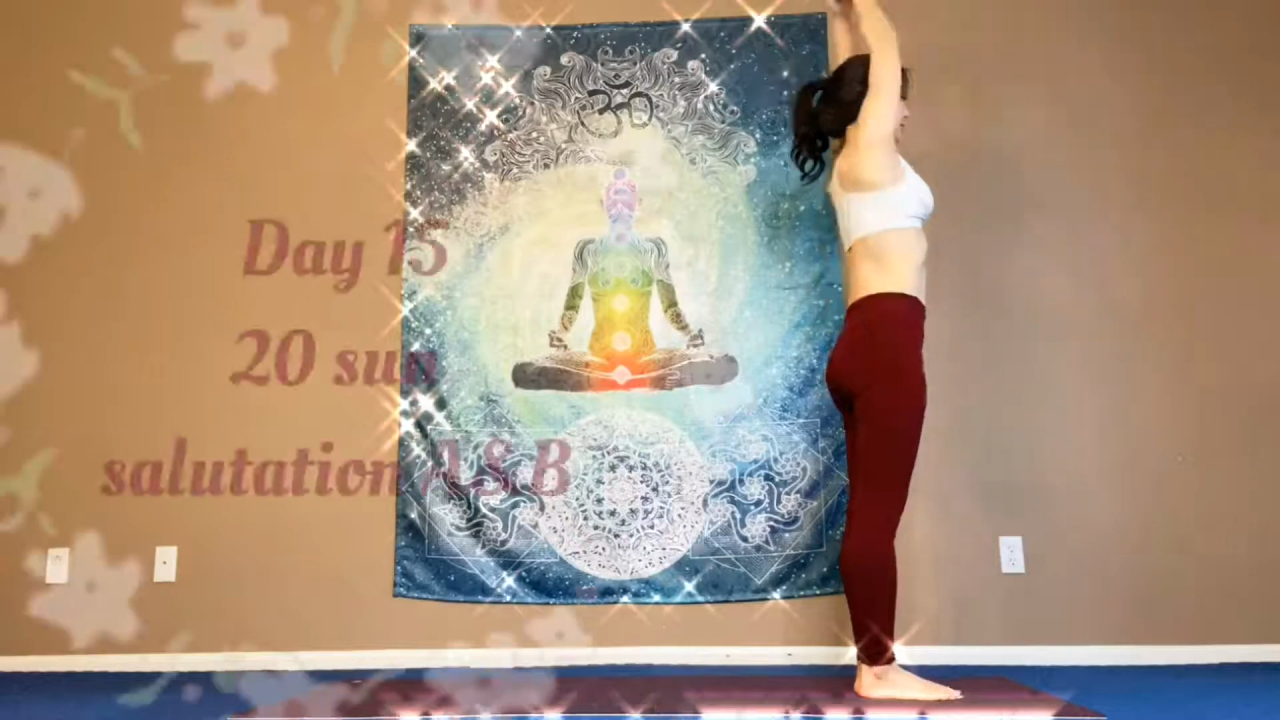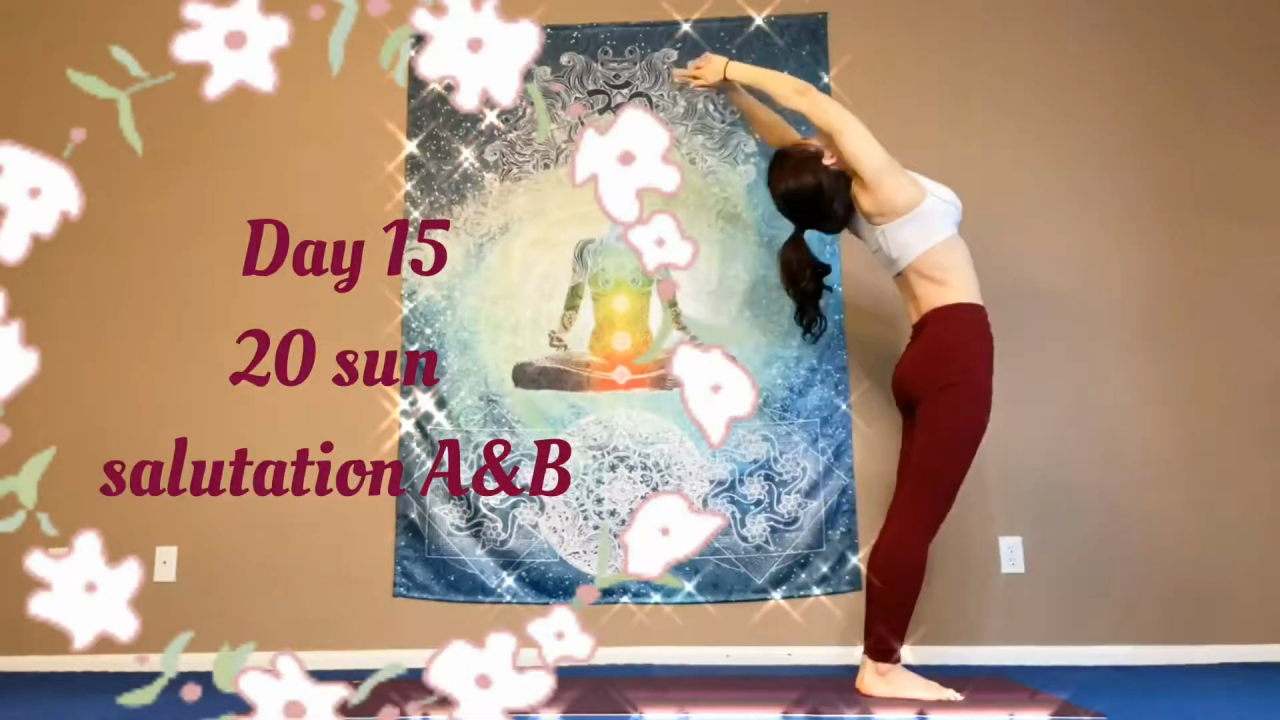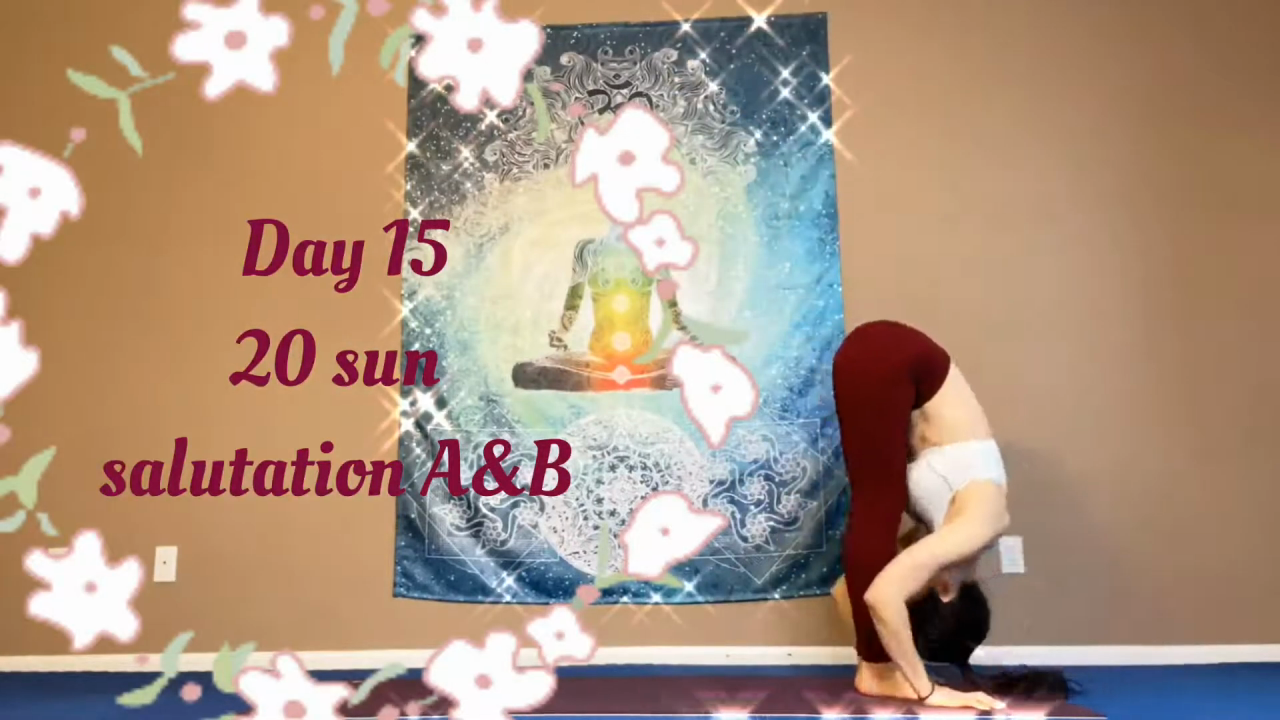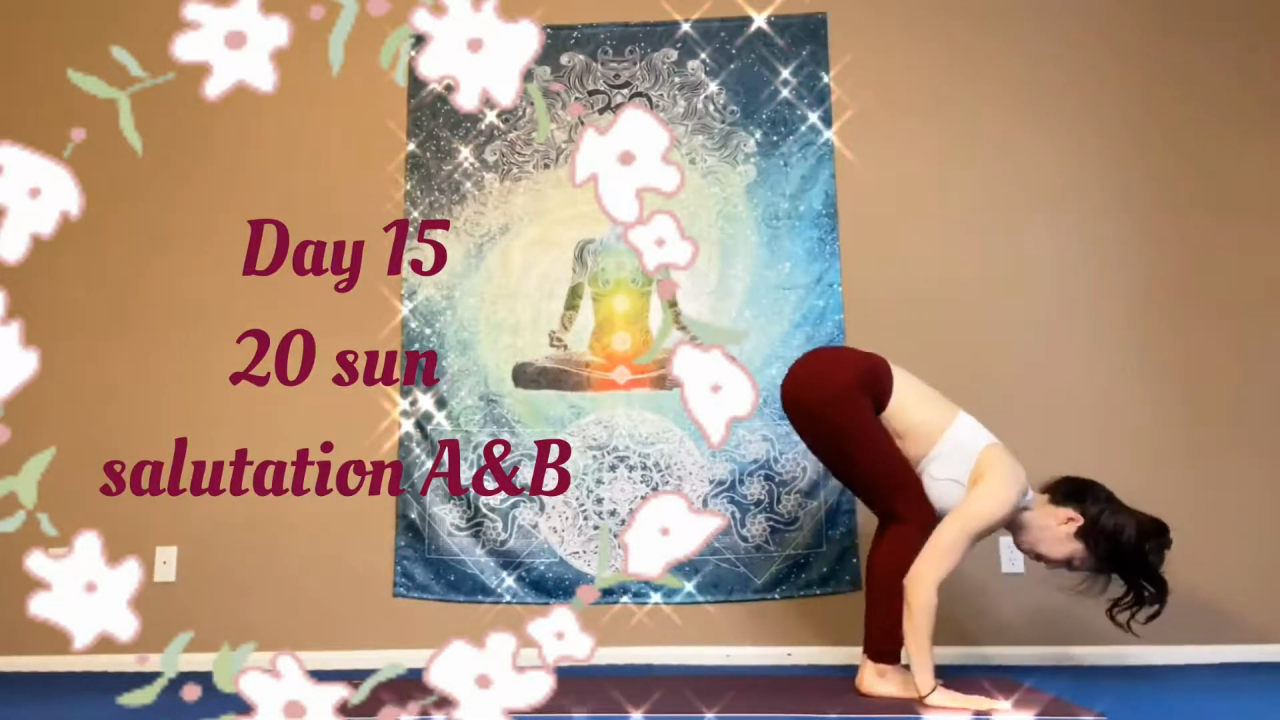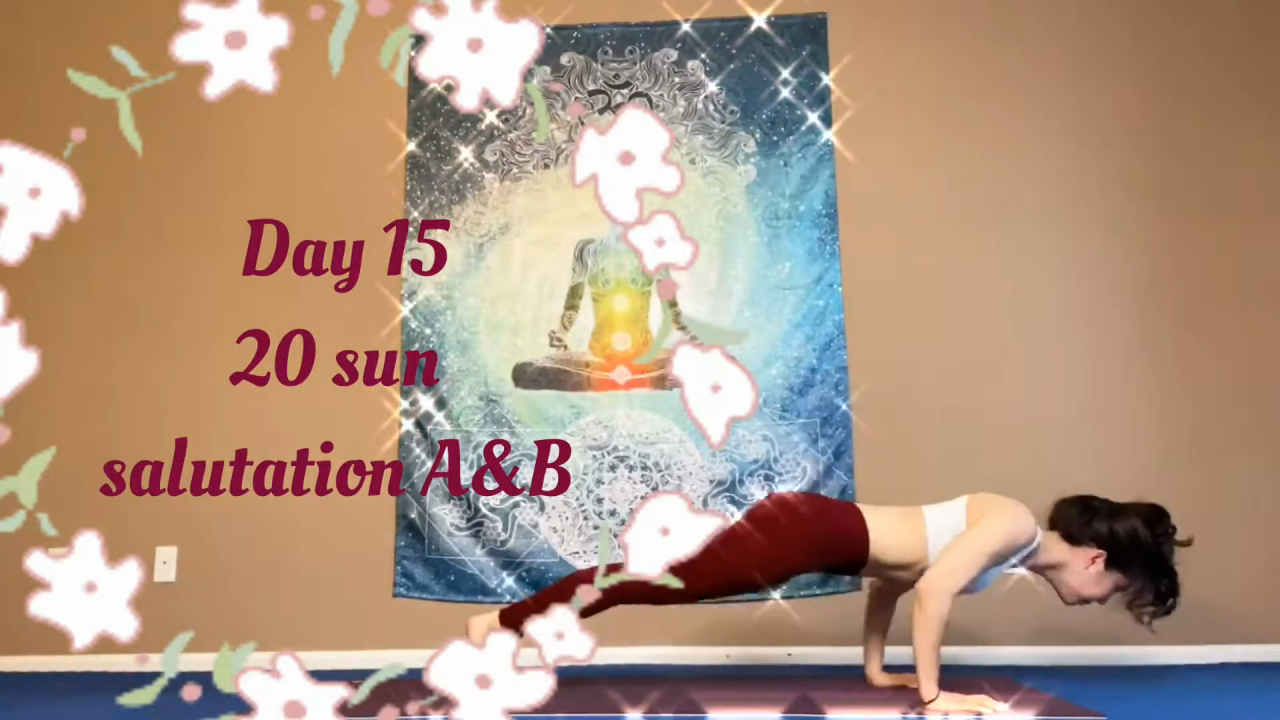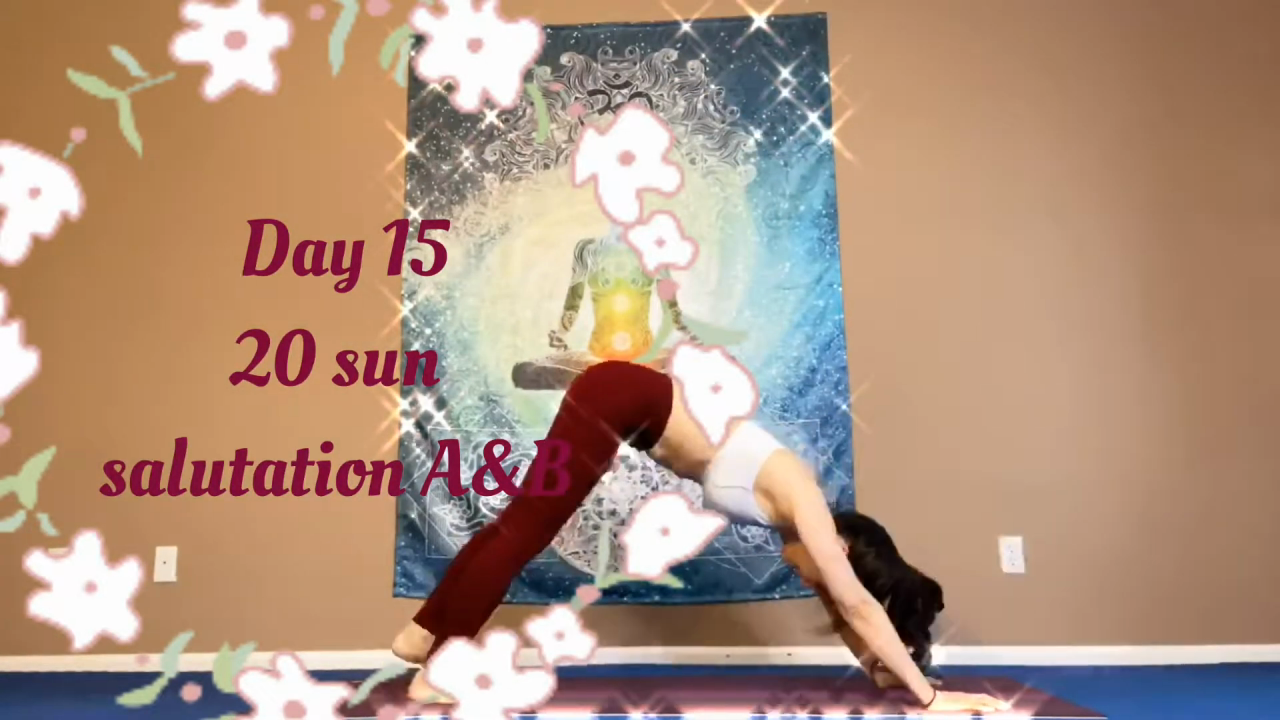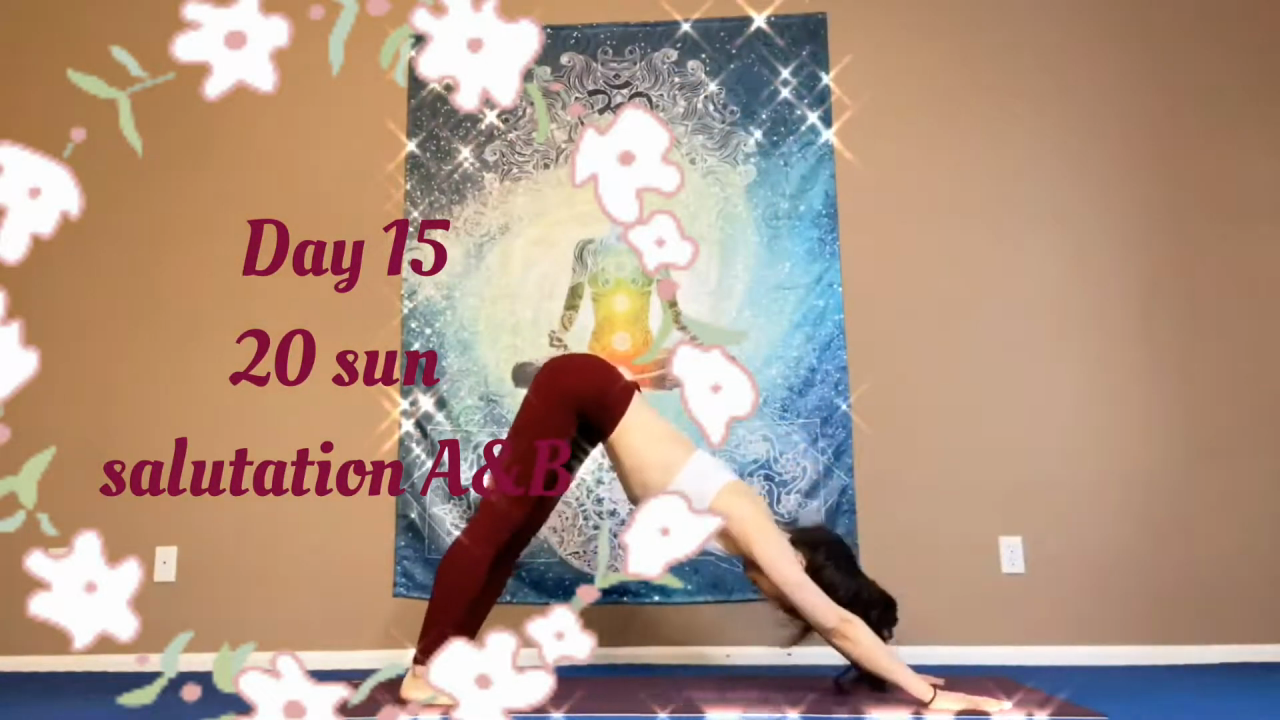
dt=0.5s
person 1, frame 1
left shoulder: (852, 160)
right shoulder: (868, 146)
left elbow: (856, 62)
left hip: (866, 343)
right hip: (884, 338)
left knee: (871, 512)
right knee: (876, 512)
left ankle: (877, 661)
right ankle: (878, 668)
person 1, frame 2
left shoulder: (848, 197)
right shoulder: (882, 184)
left elbow: (789, 142)
right elbow: (821, 106)
left wrist: (733, 86)
right wrist: (735, 73)
left hip: (931, 360)
right hip: (956, 355)
left knee: (910, 518)
right knee: (918, 519)
left ankle: (881, 662)
right ankle: (881, 667)
person 1, frame 3
right shoulder: (983, 522)
right elbow: (881, 596)
right wrist: (923, 688)
left knee: (875, 519)
right knee: (877, 521)
left ankle: (873, 665)
right ankle: (873, 668)
person 1, frame 4
left shoulder: (987, 494)
right shoulder: (1001, 490)
left elbow: (917, 572)
right elbow: (921, 579)
left wrist: (882, 651)
right wrist: (927, 686)
left hip: (843, 382)
right hip: (828, 381)
left knee: (906, 517)
right knee: (912, 516)
left ankle: (878, 665)
right ankle: (879, 669)
person 1, frame 5
left shoulder: (1003, 524)
right shoulder: (1015, 525)
left elbow: (903, 567)
right elbow: (935, 592)
left hip: (813, 525)
right hip: (809, 529)
left knee: (675, 580)
right knee: (676, 581)
right ankle: (507, 619)
person 1, frame 6
left shoulder: (798, 505)
right shoulder: (799, 499)
left elbow: (845, 601)
right elbow: (858, 603)
left wrist: (877, 667)
left hip: (627, 401)
right hip: (623, 398)
left knee: (526, 529)
right knee: (525, 528)
left ankle: (432, 639)
right ankle: (429, 637)
person 1, frame 7
left shoulder: (759, 533)
right shoulder: (756, 534)
left elbow: (834, 623)
right elbow: (837, 625)
left hip: (591, 401)
right hip: (576, 392)
left knee: (508, 535)
right knee: (493, 531)
right ankle: (423, 671)
person 2, frame 1
left shoulder: (655, 249)
right shoulder: (587, 250)
left elbow: (670, 306)
right elbow: (571, 303)
left wrist: (689, 336)
right wrist: (560, 333)
right hip: (597, 359)
left knee: (724, 365)
right knee: (524, 371)
person 2, frame 2
right shoulder: (588, 250)
left elbow: (670, 303)
right elbow: (572, 304)
left wrist: (687, 337)
right wrist: (559, 336)
left hip: (645, 358)
right hip: (599, 357)
right knee: (524, 373)
person 2, frame 3
right shoulder: (587, 250)
left elbow: (669, 303)
right elbow: (572, 304)
left wrist: (686, 337)
right wrist: (559, 336)
left hip: (645, 358)
right hip: (598, 358)
right knee: (524, 372)
person 2, frame 4
right shoulder: (588, 250)
left elbow: (670, 304)
right elbow: (572, 304)
right wrist: (560, 335)
left hip: (646, 358)
right hip: (598, 359)
right knee: (525, 372)
person 2, frame 5
right shoulder: (588, 250)
left elbow: (669, 302)
right elbow: (572, 303)
right wrist: (560, 336)
left hip: (645, 358)
right hip: (598, 357)
right knee: (524, 372)
person 2, frame 6
right shoulder: (588, 250)
left elbow: (670, 303)
right elbow: (572, 303)
left wrist: (685, 336)
right wrist: (560, 336)
left hip: (645, 357)
right hip: (598, 356)
right knee: (525, 372)
person 2, frame 7
right shoulder: (588, 250)
left elbow: (669, 301)
right elbow: (572, 303)
left wrist: (686, 335)
right wrist: (561, 335)
left hip: (645, 358)
right hip: (599, 355)
